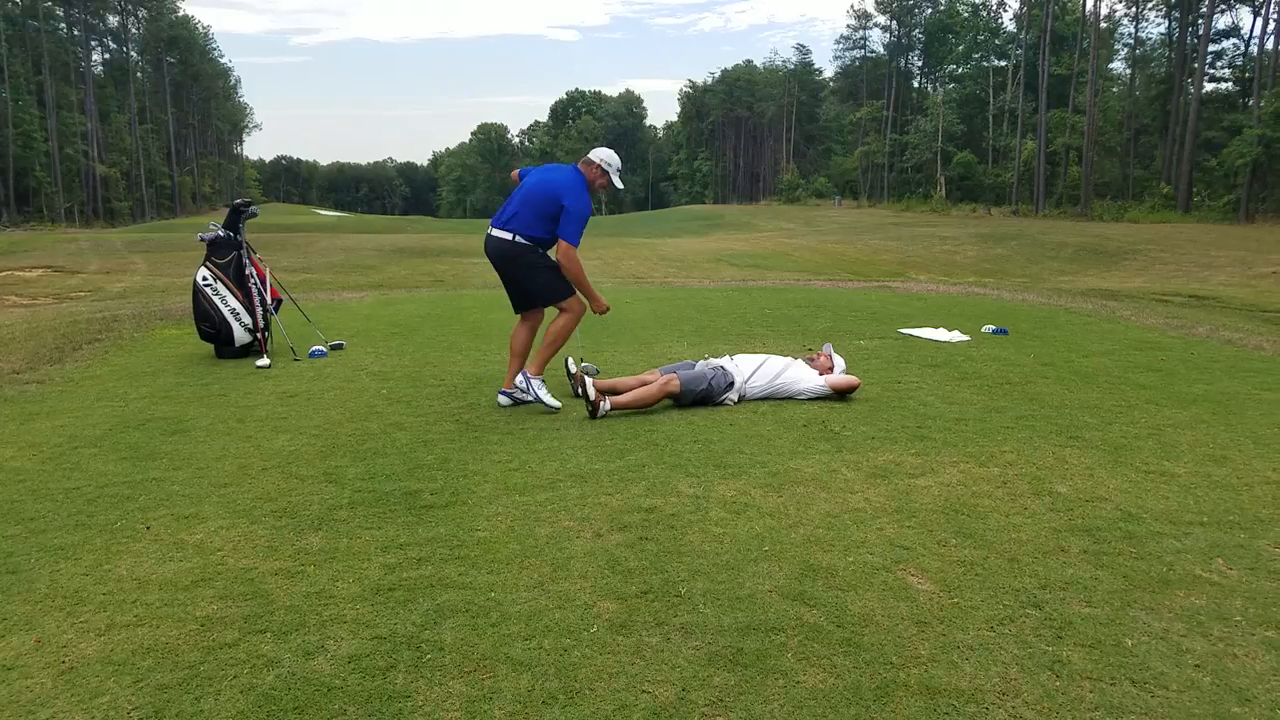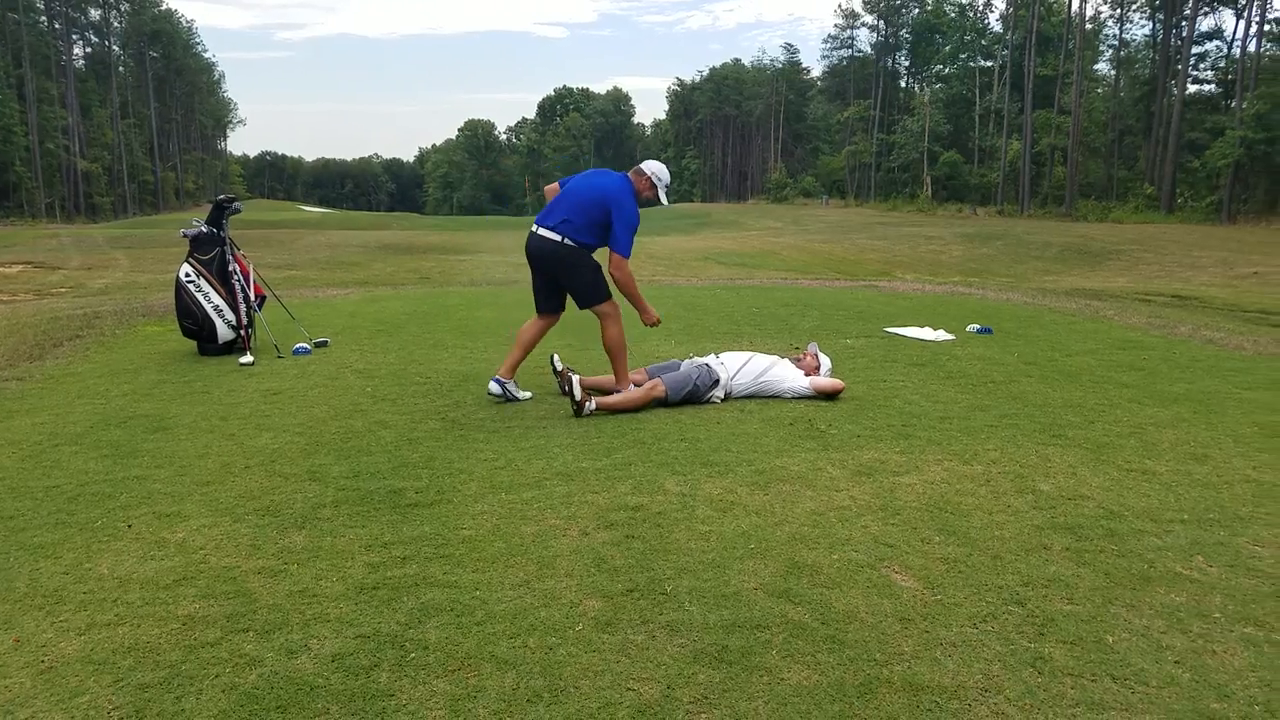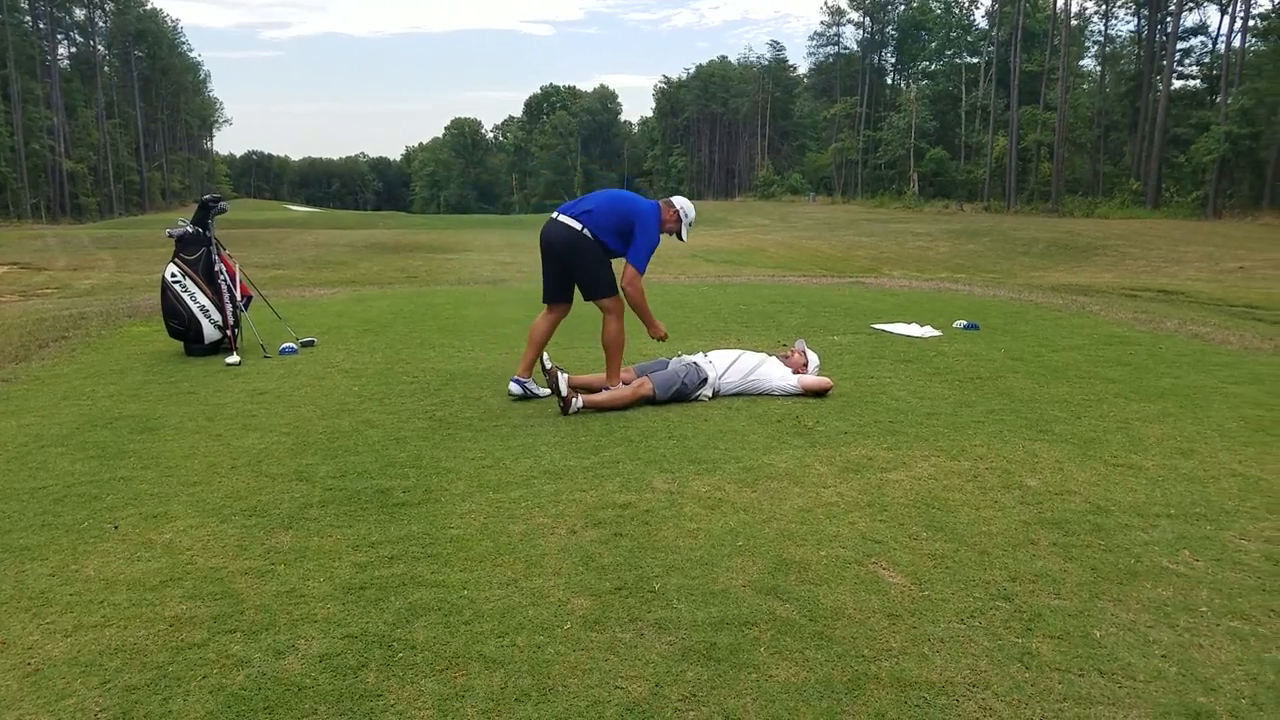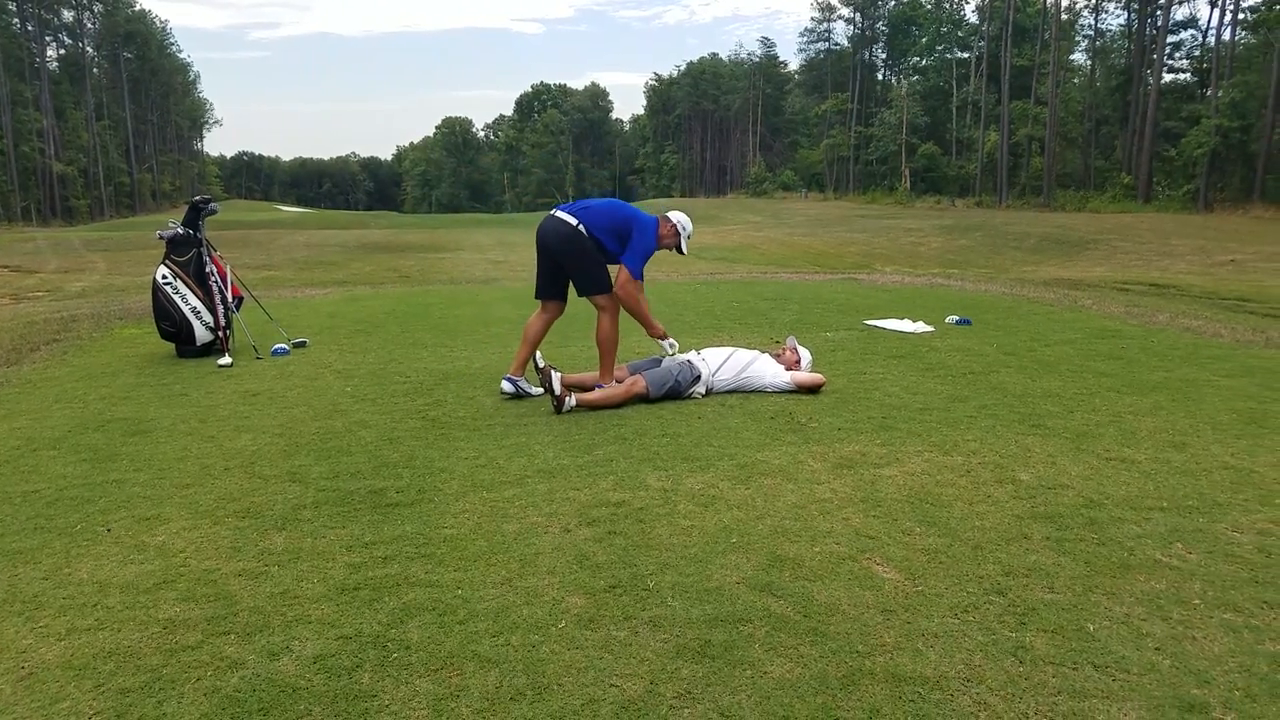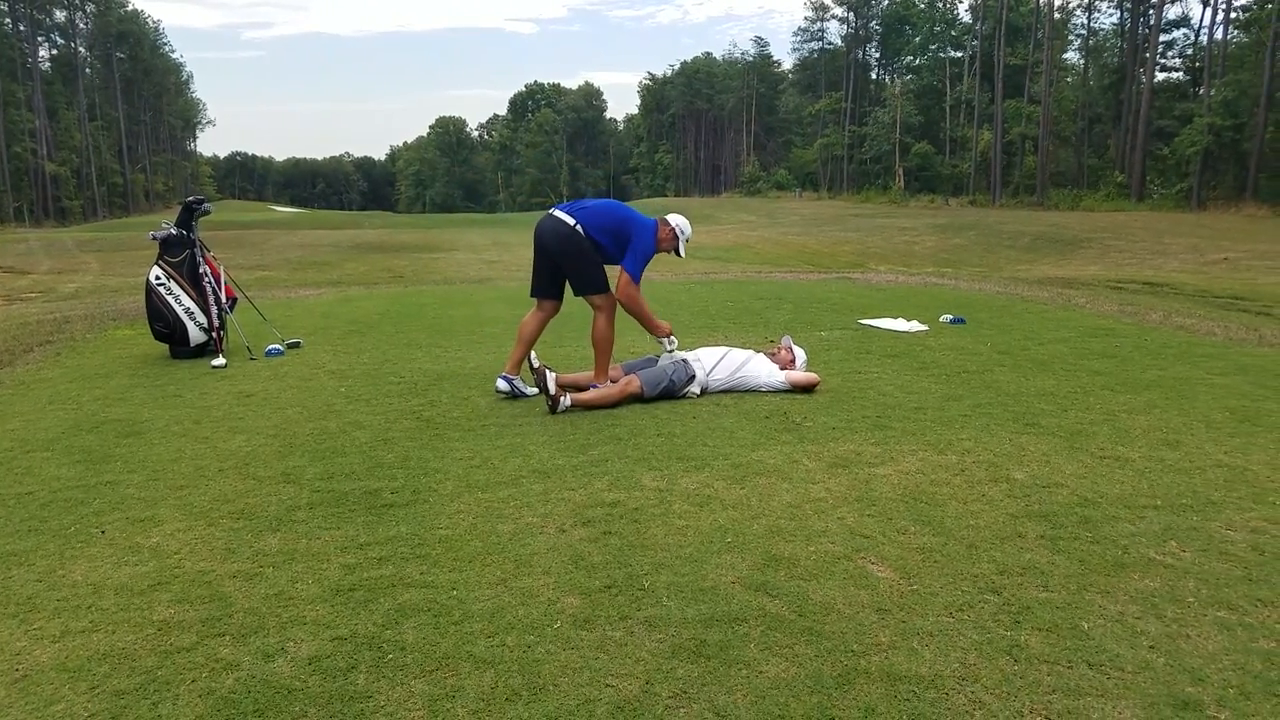
dt=0.4s
person 1, frame 1
left shoulder: (809, 381)
right shoulder: (795, 364)
left elbow: (853, 381)
left wrist: (836, 393)
left hip: (728, 381)
right hip: (721, 364)
left knee: (666, 383)
right knee: (651, 376)
left ankle: (604, 404)
right ankle: (588, 383)
person 1, frame 2
left shoulder: (795, 380)
right shoulder: (782, 364)
left elbow: (837, 385)
left wrist: (821, 389)
left hip: (714, 380)
right hip: (707, 363)
left knee: (652, 388)
right knee: (639, 376)
left ankle: (590, 404)
right ankle: (575, 381)
person 1, frame 3
left shoulder: (782, 378)
right shoulder: (768, 361)
left elbow: (825, 383)
left wrist: (809, 377)
left hip: (703, 377)
right hip: (696, 361)
left knee: (640, 387)
right knee: (626, 374)
left ankle: (577, 401)
right ankle: (565, 380)
person 1, frame 4
left shoulder: (775, 375)
right shoulder: (761, 358)
left elbow: (818, 380)
left wrist: (803, 383)
left hip: (697, 375)
right hip: (691, 359)
left knee: (633, 386)
right knee: (619, 373)
left ankle: (570, 400)
right ankle: (558, 378)
person 1, frame 5
left shoulder: (770, 374)
right shoulder: (756, 358)
left elbow: (813, 379)
left wrist: (798, 384)
left hip: (692, 374)
right hip: (685, 358)
left knee: (629, 385)
right knee: (615, 372)
left ankle: (565, 399)
right ankle: (554, 379)
person 2, frame 1
left shoulder: (552, 169)
right shoulder: (578, 198)
left elbow: (516, 175)
right elbow: (565, 257)
right wrist: (593, 297)
left hip: (497, 242)
right hip: (518, 248)
left knee: (531, 316)
right knee: (573, 308)
left ankle: (510, 388)
right ankle: (532, 375)
person 2, frame 2
left shoulder: (598, 174)
right shoulder: (626, 206)
left elbow: (551, 190)
right elbow: (617, 270)
right wrist: (643, 309)
left hip: (536, 241)
right hip: (563, 249)
left knee: (546, 316)
right knee: (609, 313)
left ankle: (504, 378)
right ankle: (624, 388)
person 2, frame 3
left shoulder: (635, 204)
right shoulder: (649, 224)
right elbow: (629, 284)
right wrist: (652, 325)
left hip: (552, 228)
right hip: (576, 237)
left knee: (555, 310)
right knee: (613, 309)
left ankle: (521, 378)
right ankle: (613, 387)
person 2, frame 4
left shoulder: (637, 223)
right shoulder: (647, 234)
left elbow: (636, 291)
right elbow: (622, 289)
left wrist: (661, 335)
right wrist: (650, 326)
left hip: (549, 227)
right hip: (570, 234)
left knee: (550, 309)
right knee: (607, 306)
left ankle: (514, 377)
right ankle: (605, 385)
person 2, frame 5
left shoulder: (638, 226)
right shoulder: (645, 236)
left elbow: (633, 291)
right elbow: (624, 294)
left wrist: (656, 329)
right wrist: (654, 325)
left hip: (548, 226)
right hip: (567, 233)
left knee: (545, 308)
right knee: (604, 306)
left ankle: (510, 376)
right ankle: (600, 384)
